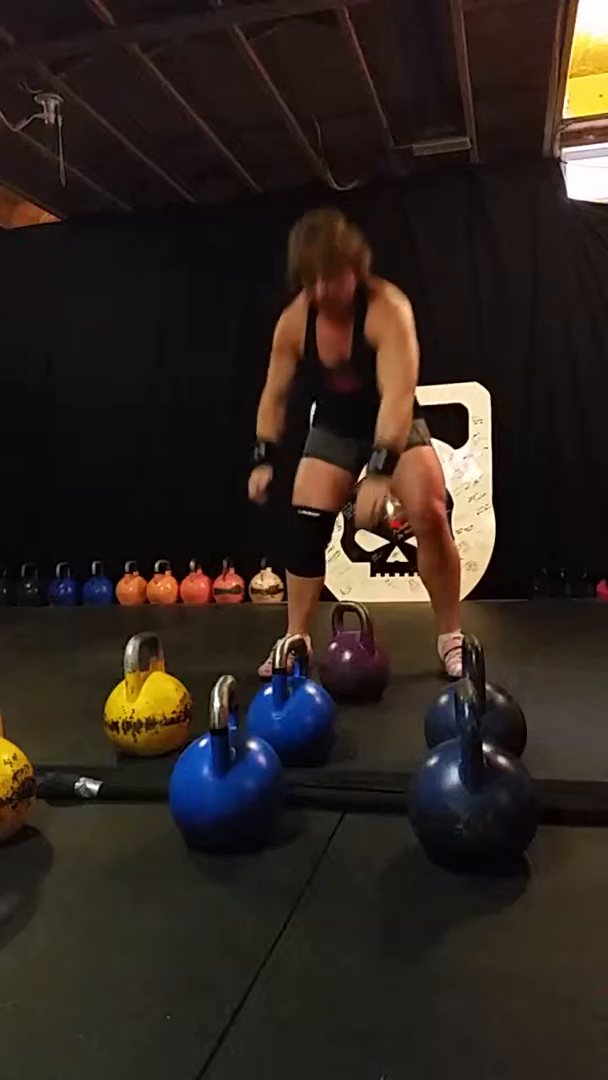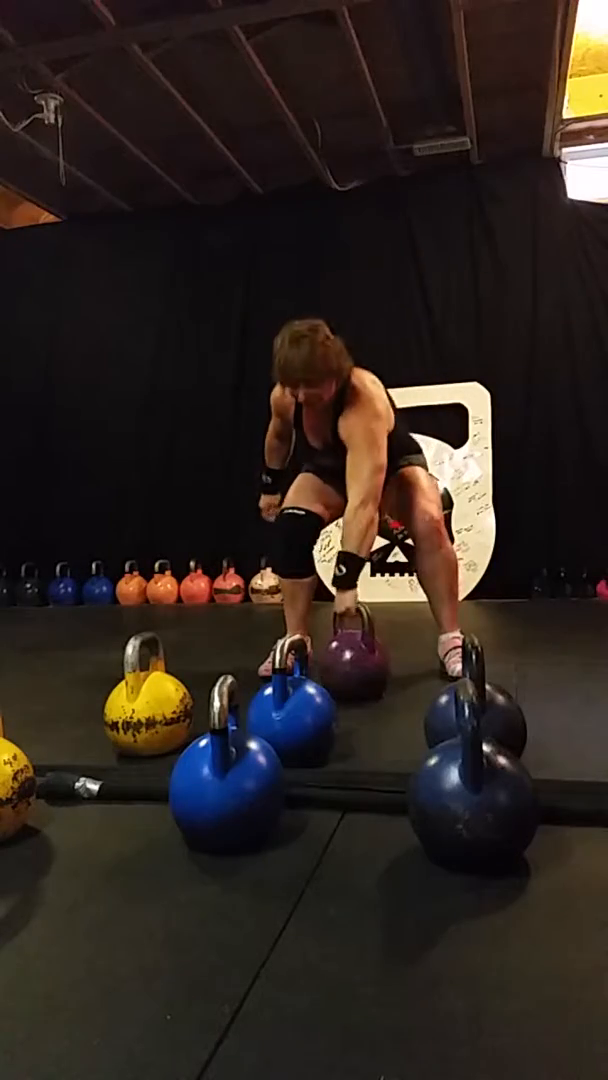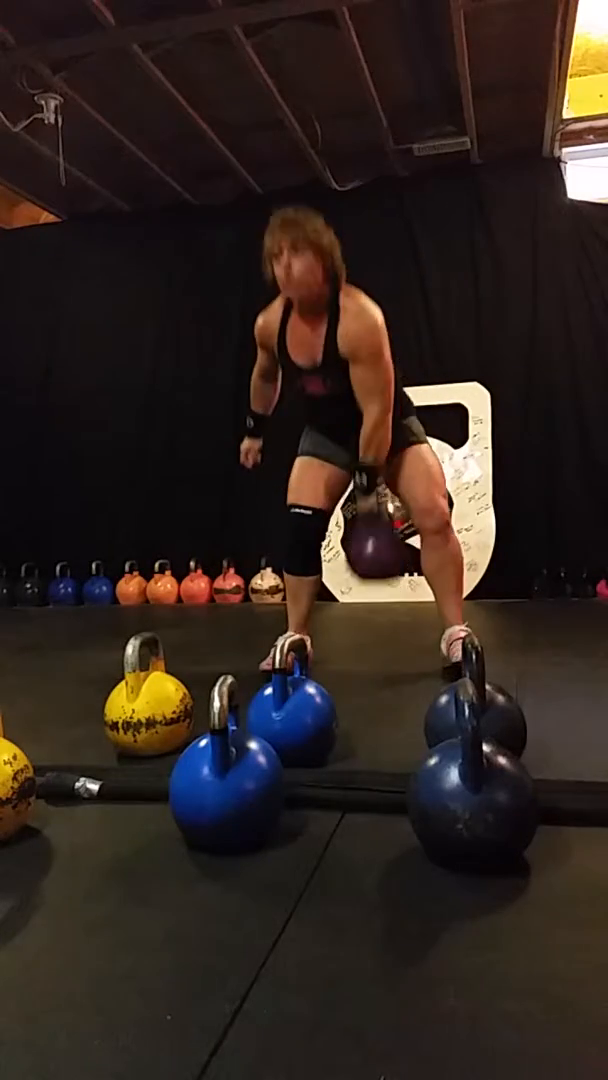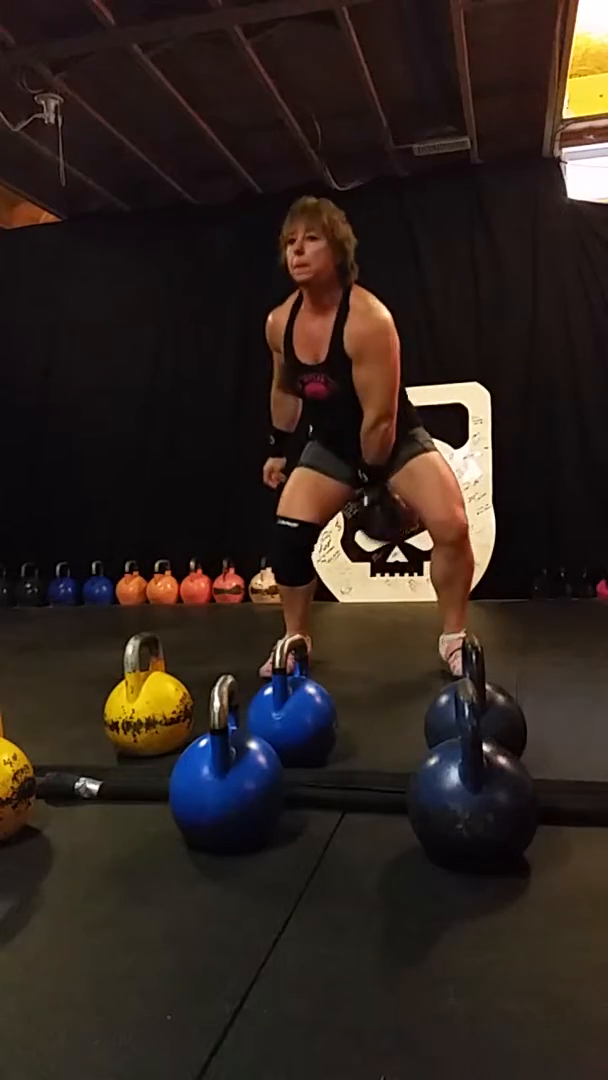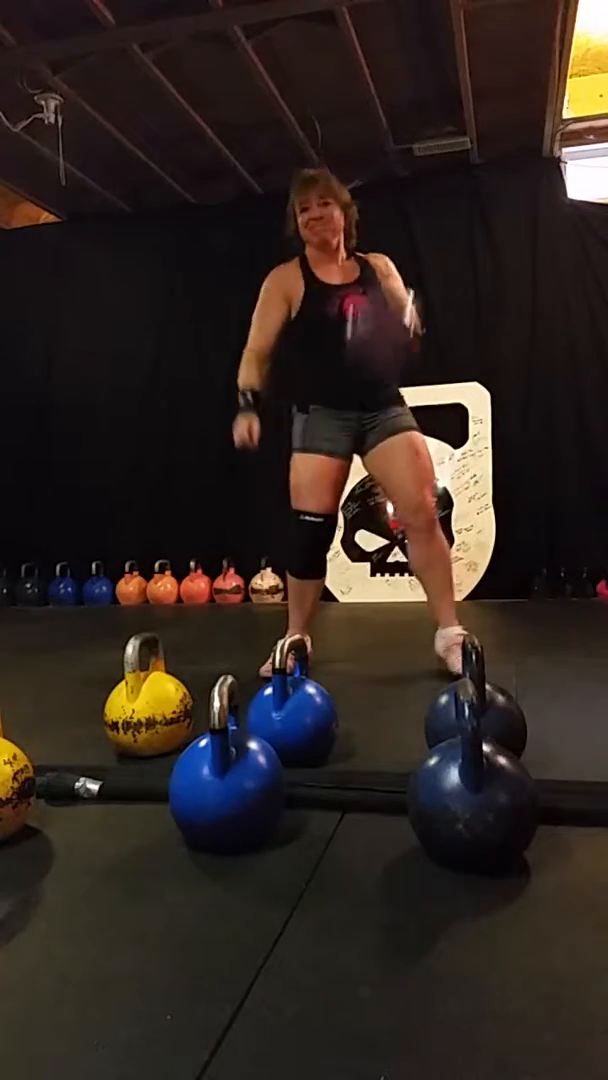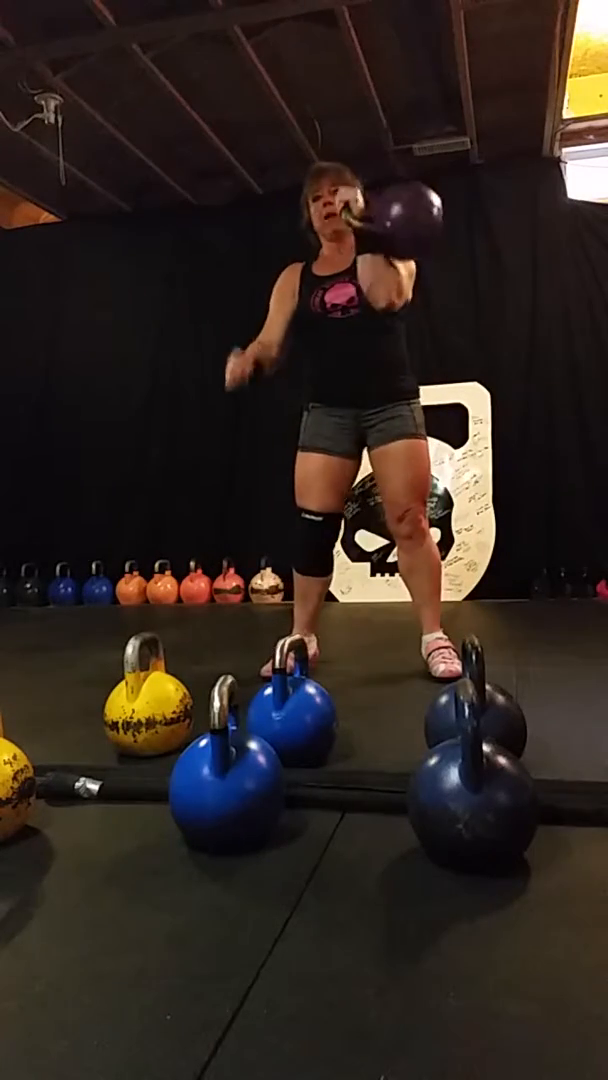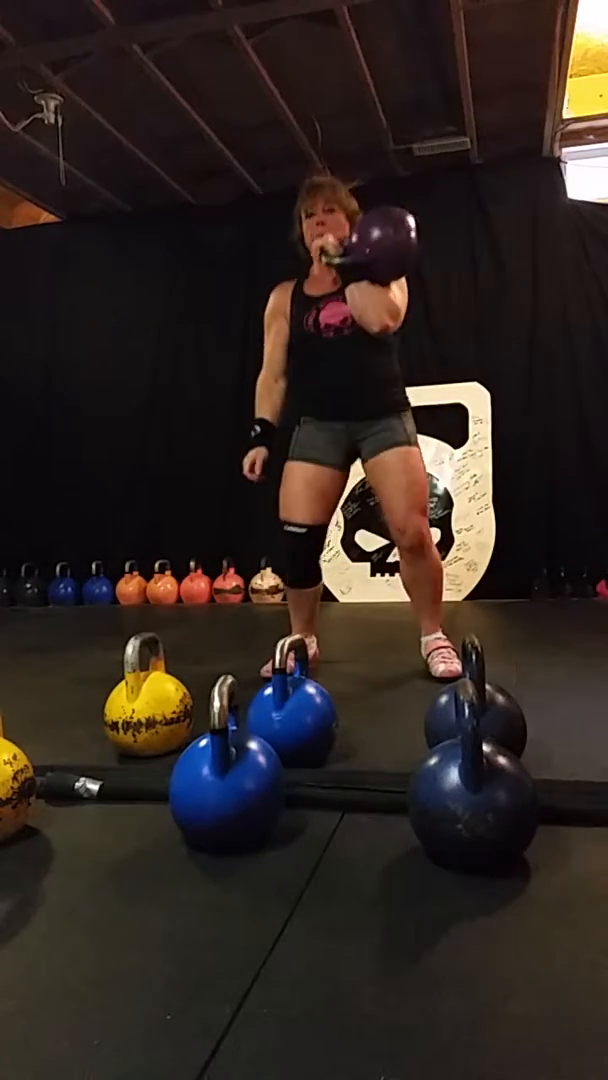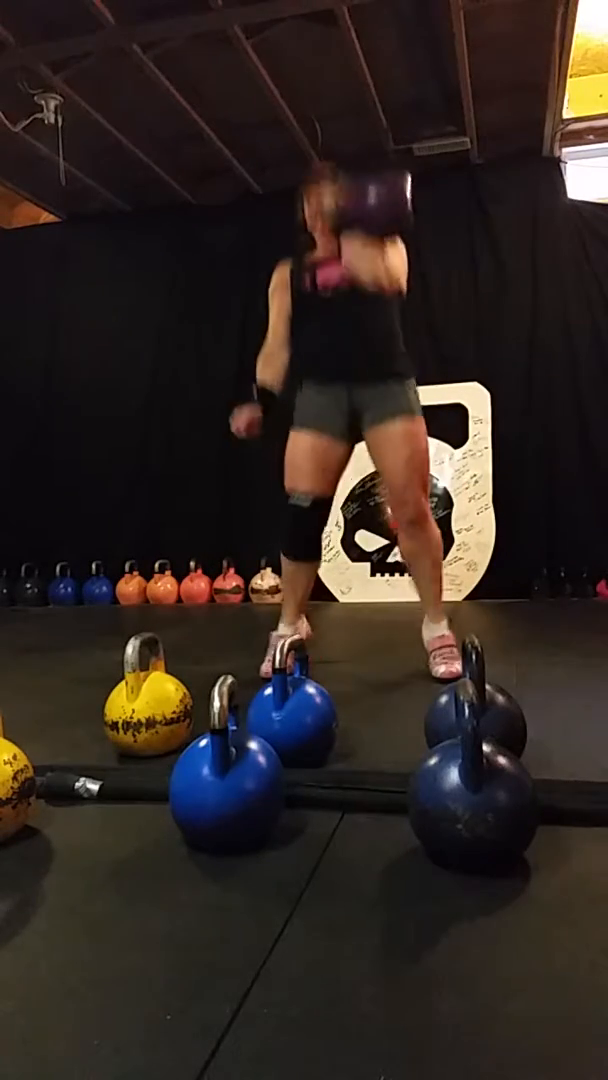
dt=0.4s
person 1, frame 1
left shoulder: (387, 309)
right shoulder: (294, 322)
left elbow: (399, 396)
right elbow: (274, 396)
left wrist: (379, 473)
right wrist: (263, 460)
left hip: (394, 429)
right hip: (333, 429)
left knee: (429, 512)
right knee: (305, 526)
left ankle: (451, 639)
person 1, frame 2
left shoulder: (365, 404)
right shoulder: (283, 398)
left elbow: (363, 504)
left wrist: (346, 581)
right wrist: (270, 486)
left hip: (392, 463)
right hip: (326, 470)
left knee: (428, 523)
right knee: (291, 526)
left ankle: (451, 641)
person 1, frame 3
left shoulder: (359, 320)
right shoulder: (270, 324)
left elbow: (378, 414)
right elbow: (266, 376)
left wrist: (367, 486)
right wrist: (254, 431)
left hip: (389, 425)
right hip: (325, 434)
left knee: (433, 515)
right knee: (300, 523)
left ankle: (455, 635)
right ankle: (296, 641)
person 1, frame 4
left shoulder: (368, 320)
right shoulder: (279, 323)
left elbow: (381, 417)
left wrist: (372, 478)
right wrist: (277, 449)
left hip: (397, 439)
right hip: (329, 446)
left knee: (451, 525)
right knee: (288, 536)
left ankle: (453, 640)
person 1, frame 5
left shoulder: (377, 268)
right shoulder: (284, 280)
left elbow: (398, 318)
right elbow: (256, 353)
left wrist: (405, 312)
right wrist: (247, 406)
left hip: (380, 406)
right hip: (318, 415)
left knee: (421, 513)
right knee: (308, 528)
left ankle: (450, 634)
right ankle: (295, 640)
person 1, frame 6
left shoulder: (383, 253)
right shoulder: (295, 277)
left elbow: (390, 297)
right elbow: (272, 341)
right wrist: (247, 357)
left hip: (393, 405)
right hip: (327, 411)
left knee: (409, 523)
right knee: (314, 527)
left ankle: (434, 638)
right ankle: (302, 640)
person 1, frame 7
right shoulder: (285, 297)
left elbow: (384, 319)
right elbow: (274, 374)
right wrist: (261, 437)
left hip: (384, 419)
right hip: (318, 426)
left knee: (411, 532)
right knee: (297, 538)
left ankle: (434, 638)
right ankle: (302, 641)
person 1, frame 8
left shoulder: (381, 248)
right shoulder: (288, 274)
left elbow: (383, 276)
right elbow: (277, 345)
left wrist: (348, 226)
right wrist: (259, 400)
left hip: (385, 388)
right hip: (321, 395)
left knee: (411, 508)
right knee: (300, 511)
left ankle: (436, 626)
right ankle: (291, 625)
